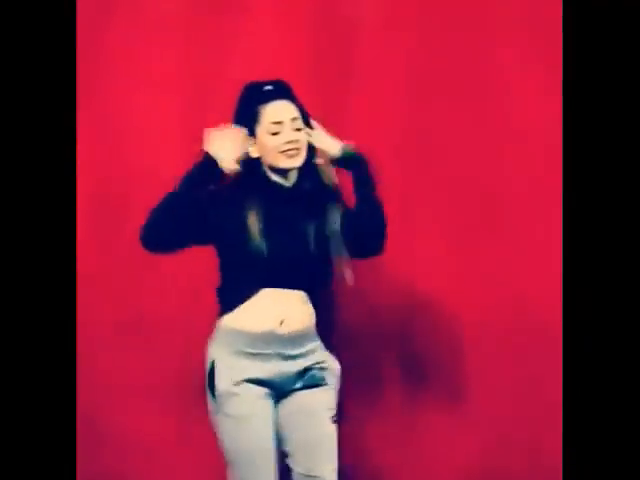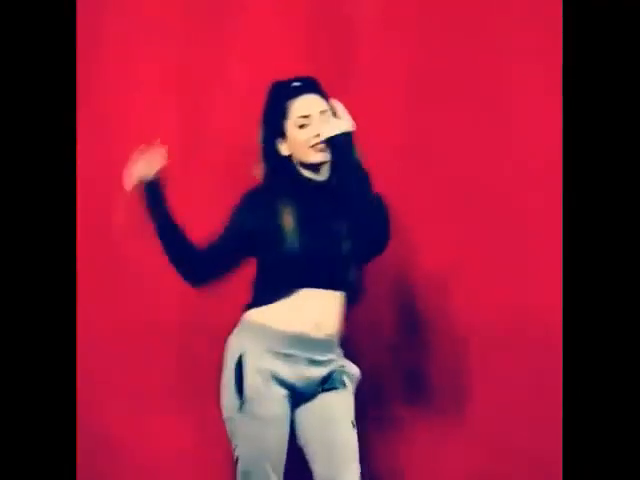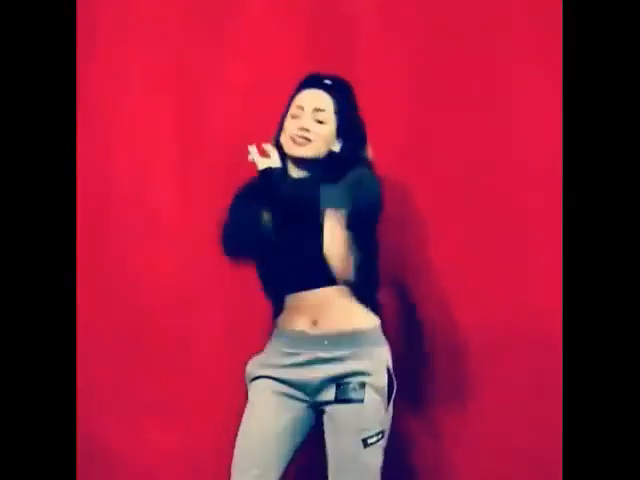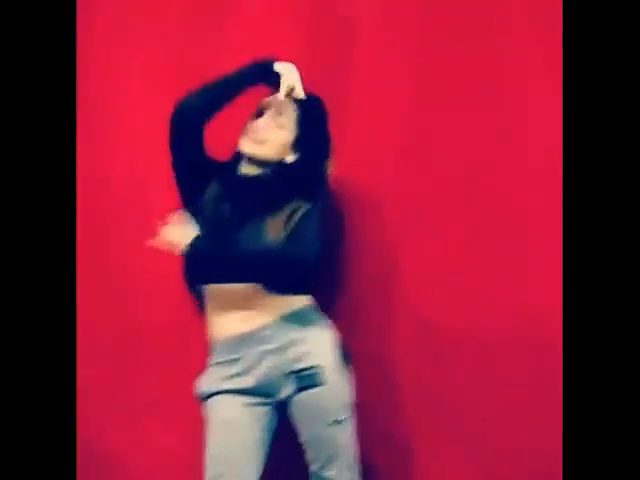
dt=0.4s
person 1, frame 1
left shoulder: (320, 199)
right shoulder: (230, 200)
left elbow: (368, 243)
right elbow: (156, 236)
left wrist: (357, 166)
right wrist: (206, 169)
left hip: (307, 356)
right hip: (241, 356)
person 1, frame 2
left shoulder: (354, 193)
right shoulder: (263, 202)
left elbow: (374, 238)
right elbow: (200, 269)
left wrist: (342, 152)
right wrist: (154, 193)
left hip: (326, 361)
right hip: (263, 355)
person 1, frame 3
left shoulder: (358, 182)
right shoulder: (258, 195)
left elbow: (350, 211)
right elbow: (235, 243)
left wrist: (280, 179)
right wrist: (322, 219)
left hip: (358, 356)
right hip: (286, 359)
person 1, frame 4
left shoulder: (304, 202)
right shoulder: (207, 183)
left elbow: (299, 259)
right elbow: (185, 116)
left wrist: (200, 243)
right wrist: (263, 71)
left hip: (301, 348)
right hip: (232, 363)
